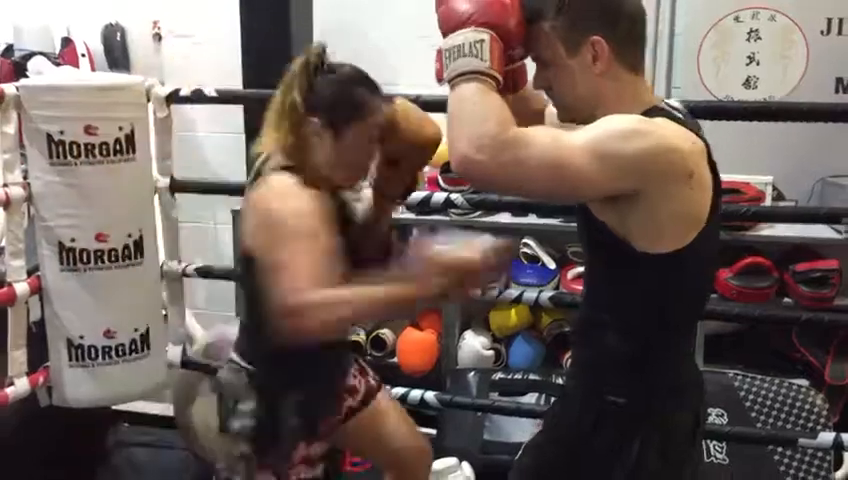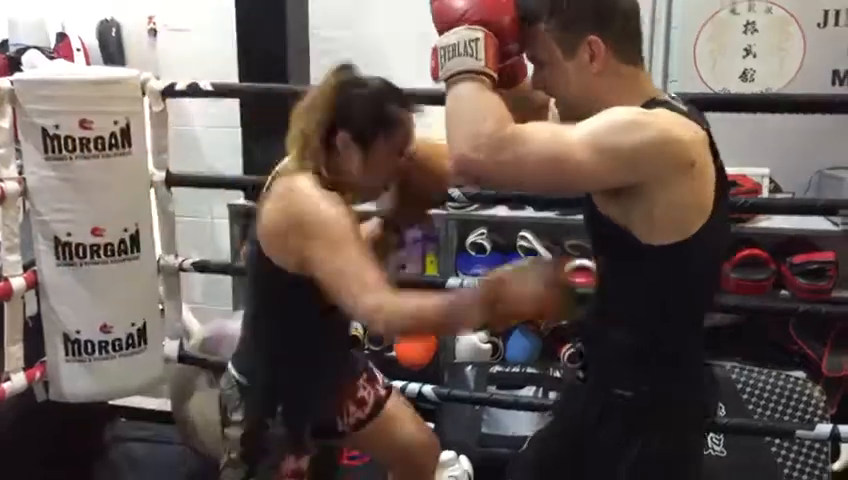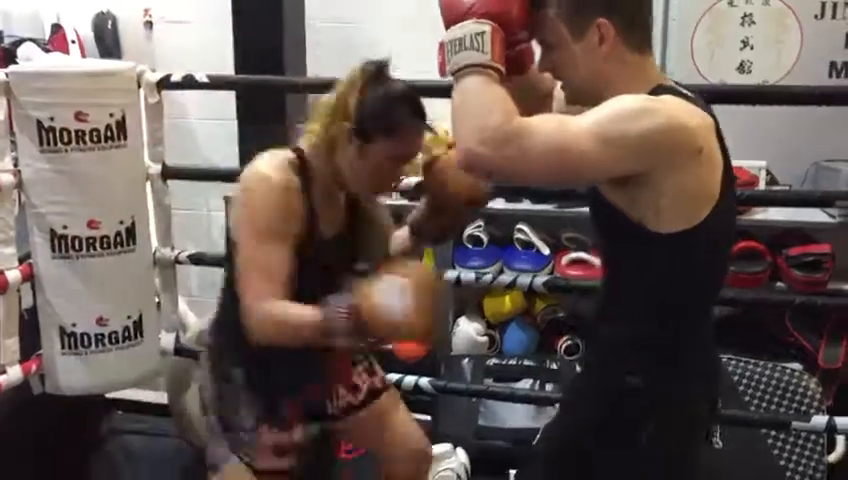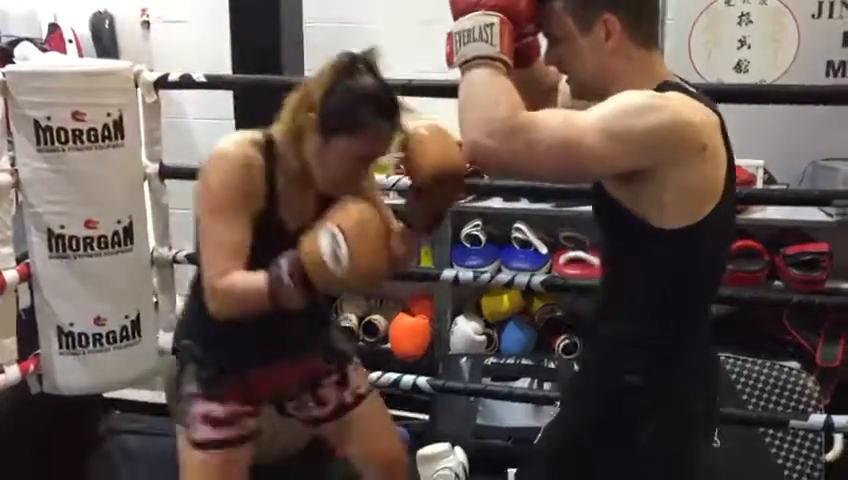
dt=0.1s
person 1, frame 1
left shoulder: (651, 146)
right shoulder: (651, 129)
left elbow: (479, 155)
right elbow: (532, 124)
left wrist: (471, 53)
right wrist: (504, 65)
left hip: (630, 413)
right hip: (638, 395)
person 1, frame 2
left shoulder: (651, 137)
right shoulder: (655, 123)
left elbow: (479, 154)
right elbow: (531, 120)
left wrist: (466, 54)
right wrist: (501, 58)
left hip: (640, 407)
right hip: (651, 387)
person 1, frame 3
left shoulder: (658, 125)
right shoulder: (664, 108)
left elbow: (486, 147)
right elbow: (538, 101)
left wrist: (474, 45)
right wrist: (510, 45)
left hip: (648, 392)
right hip: (652, 376)
person 1, frame 4
left shoulder: (664, 120)
right shoulder: (663, 108)
left elbow: (491, 141)
right elbow: (542, 96)
left hip: (645, 393)
right hip: (647, 376)
person 2, frame 1
left shoulder: (315, 181)
right shoulder: (284, 198)
left elbow: (358, 254)
right elbow: (308, 315)
left wrist: (389, 189)
right wrist: (425, 280)
left hip: (327, 368)
right hip: (274, 391)
person 2, frame 2
right shoulder: (304, 201)
left elbow: (356, 254)
right elbow: (378, 312)
left wrist: (398, 215)
right wrist: (491, 302)
left hip: (330, 371)
right hip: (274, 395)
person 2, frame 3
left shoulder: (355, 185)
right shoulder: (272, 185)
left elbow: (384, 254)
right elbow: (264, 319)
left wrist: (428, 222)
right wrist: (353, 320)
left hip: (326, 359)
right hip: (251, 372)
person 2, frame 4
left shoulder: (346, 170)
right shoulder: (235, 163)
left elbow: (398, 253)
right elbow: (220, 295)
right wrist: (303, 274)
left hip: (307, 343)
right hip: (221, 357)
